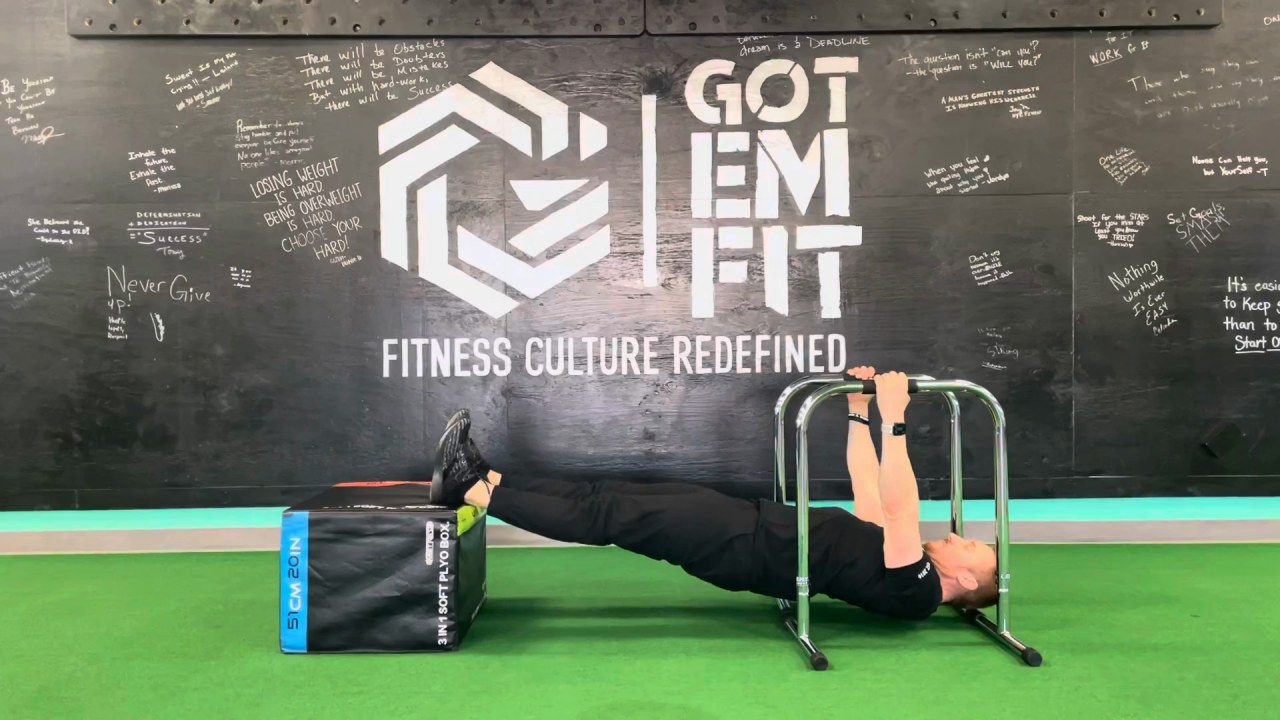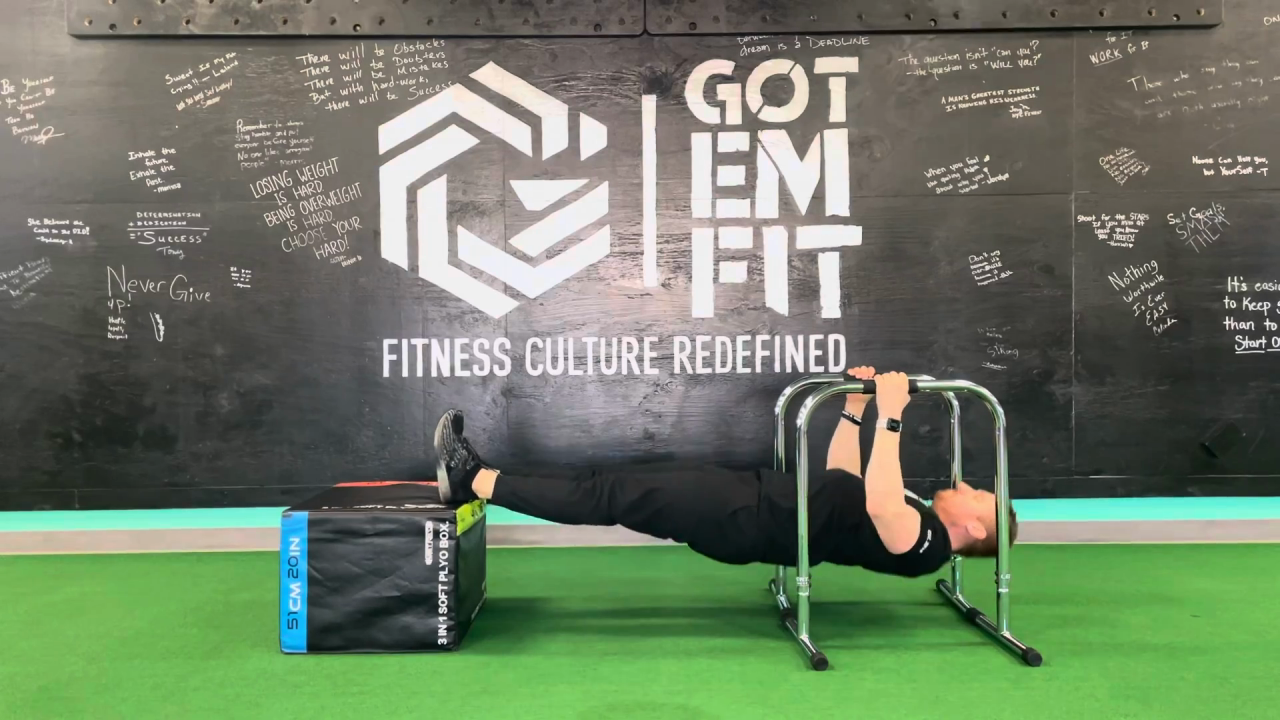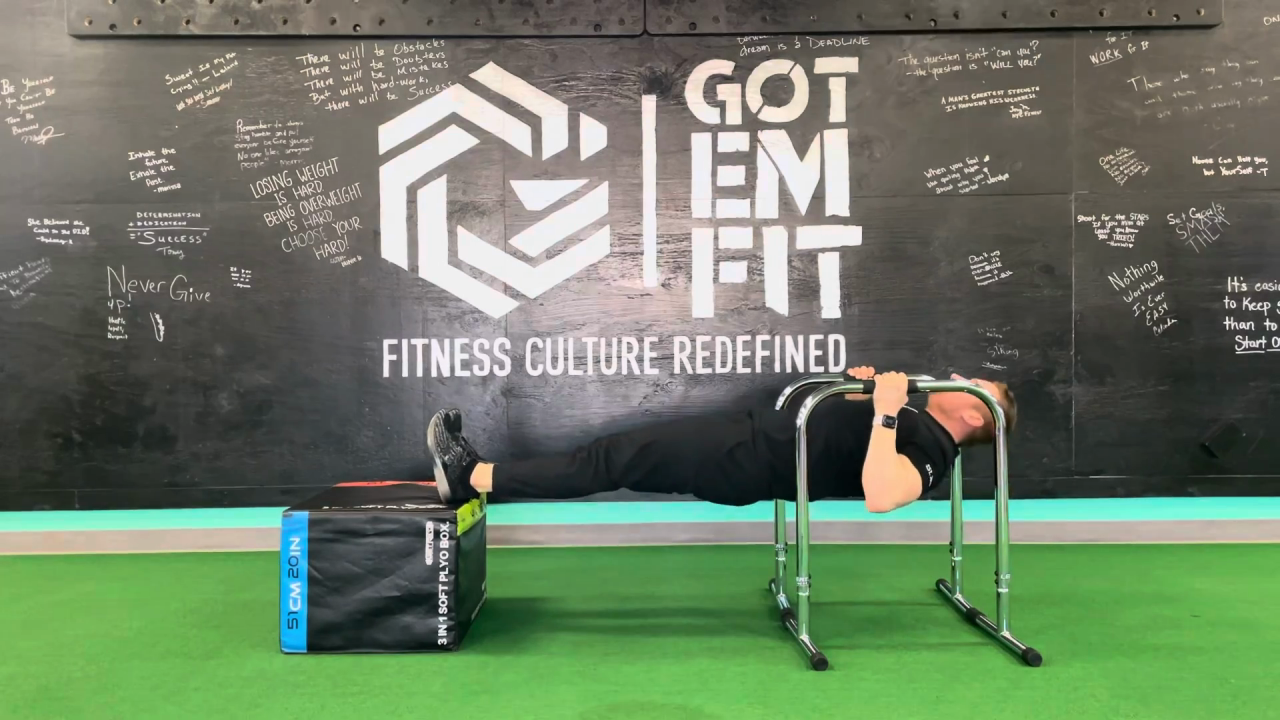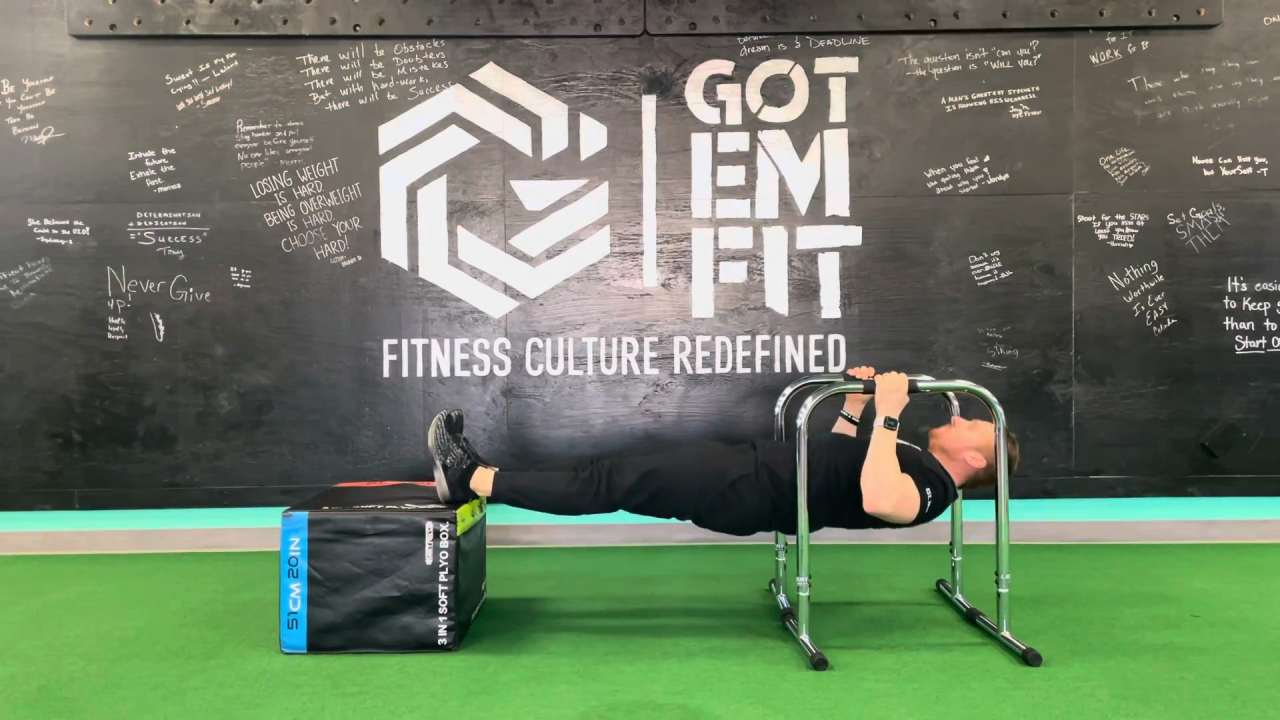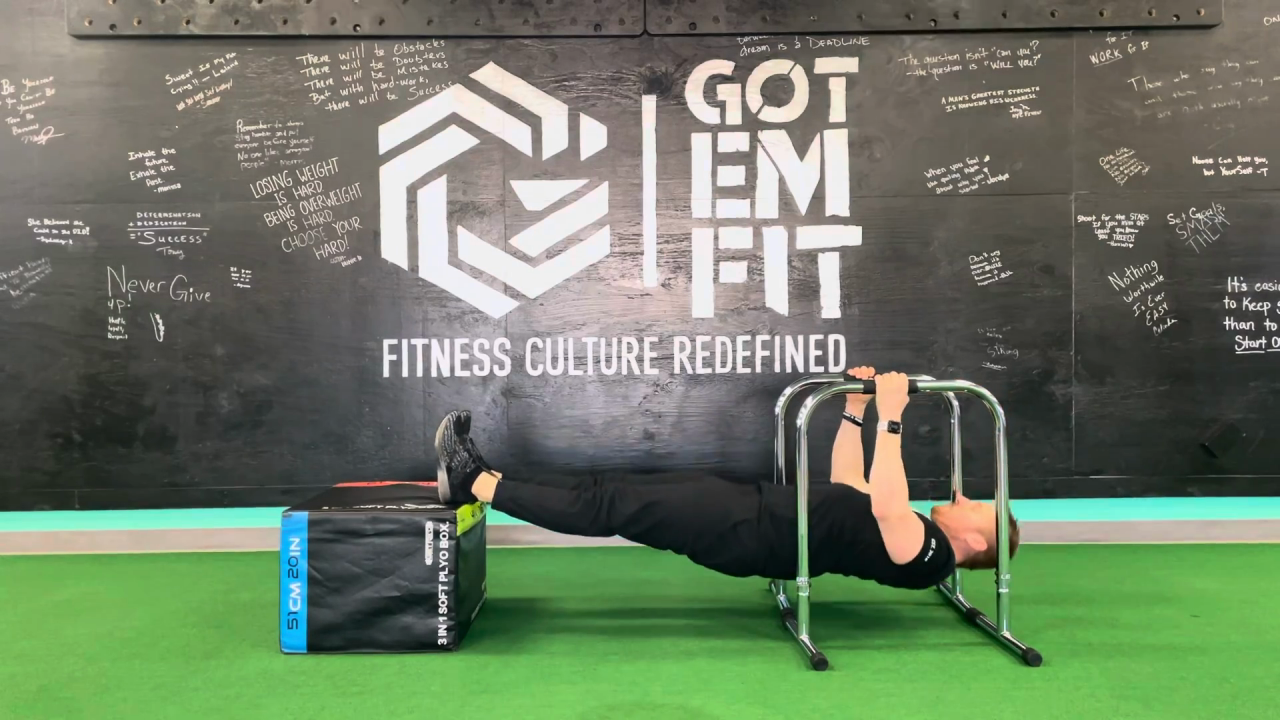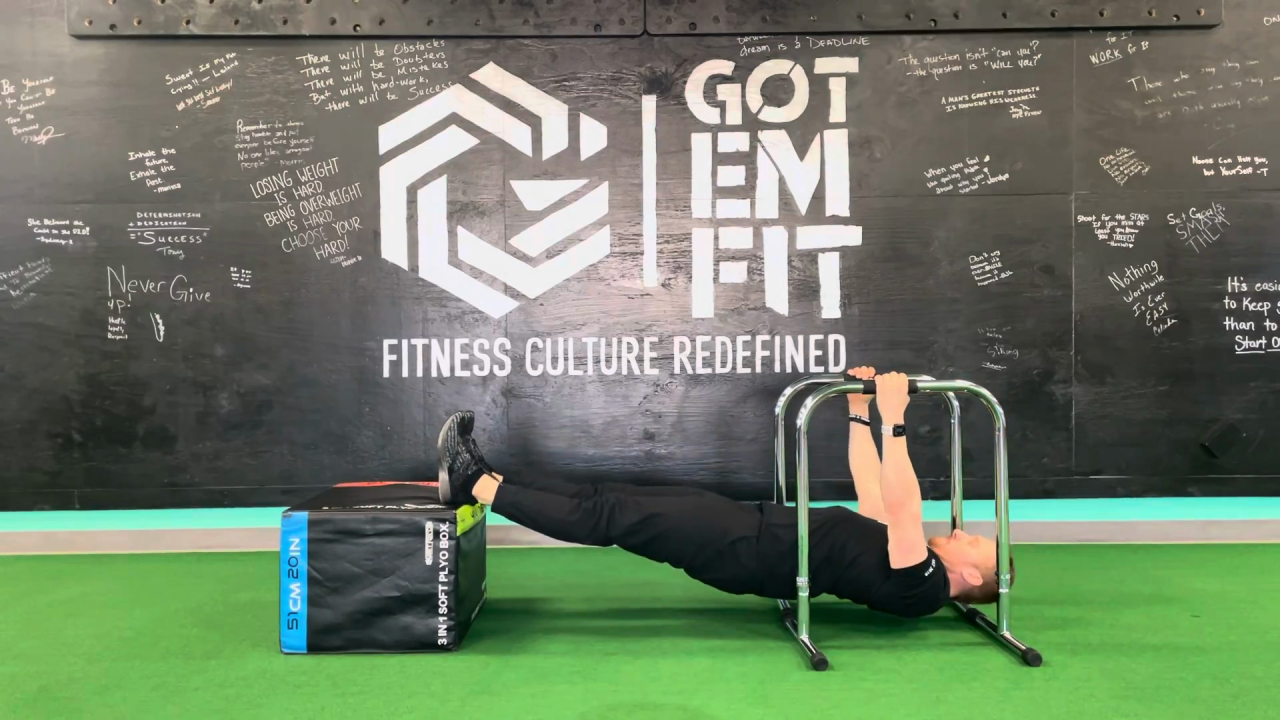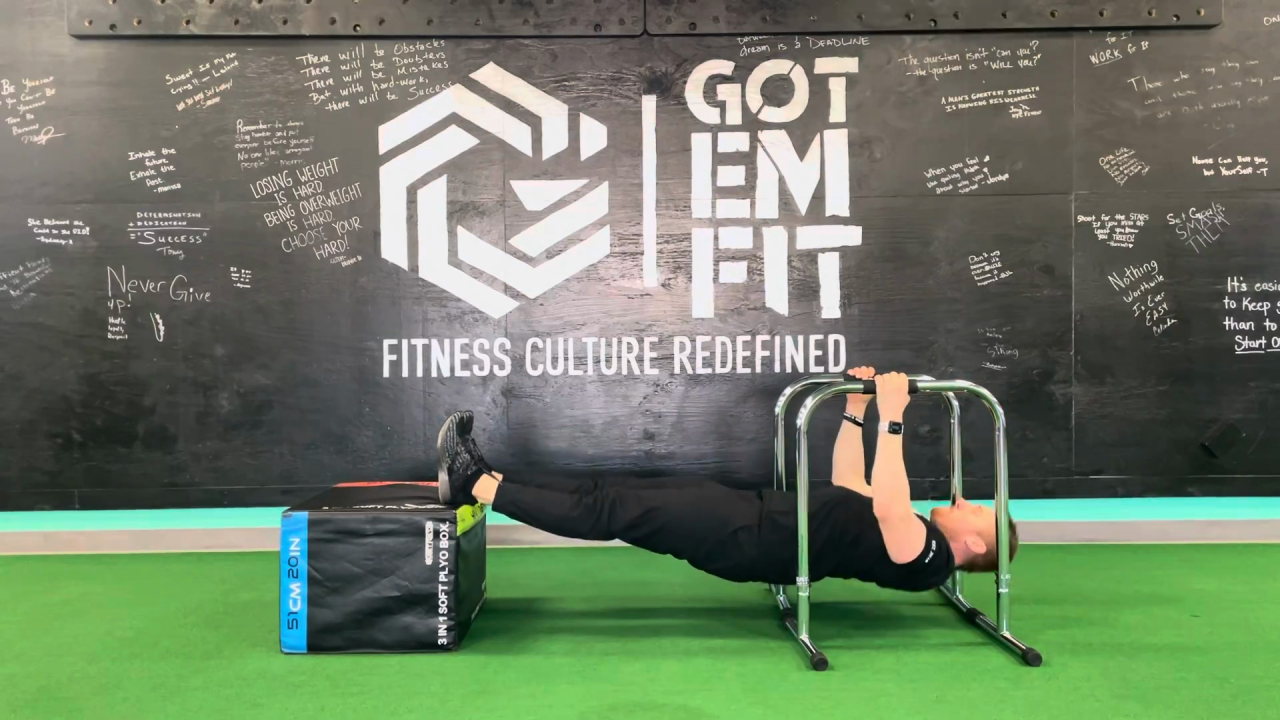
dt=0.5s
person 1, frame 1
left shoulder: (914, 590)
right shoulder: (904, 559)
left elbow: (899, 508)
right elbow: (869, 490)
left wrist: (893, 420)
right wrist: (859, 412)
left hip: (744, 548)
right hip: (752, 519)
left knee: (605, 518)
right knee: (606, 498)
left ankle: (473, 489)
right ankle: (480, 478)
person 1, frame 2
left shoulder: (923, 544)
right shoulder: (919, 516)
left elbow: (878, 504)
right elbow: (838, 475)
left wrist: (890, 418)
right wrist: (856, 406)
left hip: (746, 519)
right hip: (751, 493)
left knee: (609, 499)
right knee: (614, 485)
left ankle: (474, 481)
right ankle: (476, 476)
person 1, frame 3
left shoulder: (928, 452)
right shoulder: (919, 432)
left elbow: (879, 495)
left wrist: (885, 412)
right wrist: (861, 393)
left hip: (746, 459)
right hip: (749, 434)
left knee: (608, 463)
right knee: (612, 456)
left ankle: (473, 477)
right ankle: (477, 472)
person 1, frame 4
left shoulder: (927, 489)
right shoulder: (918, 468)
left elbow: (874, 500)
left wrist: (887, 413)
right wrist: (856, 404)
left hip: (747, 491)
right hip: (751, 465)
left knee: (606, 485)
right knee: (611, 473)
left ankle: (472, 478)
right ankle: (476, 473)
person 1, frame 5
left shoulder: (924, 555)
right shoulder: (920, 537)
left elbow: (884, 506)
right elbow: (845, 484)
left wrist: (891, 419)
right wrist: (856, 409)
left hip: (747, 532)
right hip: (753, 502)
left knee: (607, 510)
right knee: (610, 493)
left ankle: (475, 483)
right ankle: (480, 477)
person 1, frame 6
left shoulder: (919, 586)
right shoulder: (908, 557)
left elbow: (904, 505)
right elbow: (873, 489)
left wrist: (894, 419)
right wrist: (860, 411)
left hip: (746, 551)
right hip: (750, 524)
left knee: (607, 519)
right knee: (610, 500)
left ankle: (476, 484)
right ankle: (483, 477)
person 1, frame 7
left shoulder: (922, 558)
right shoulder: (921, 542)
left elbow: (887, 504)
right elbow: (848, 484)
left wrist: (892, 419)
right wrist: (856, 409)
left hip: (747, 538)
right hip: (749, 510)
left knee: (607, 513)
right knee: (610, 495)
left ankle: (476, 485)
right ankle: (481, 477)
